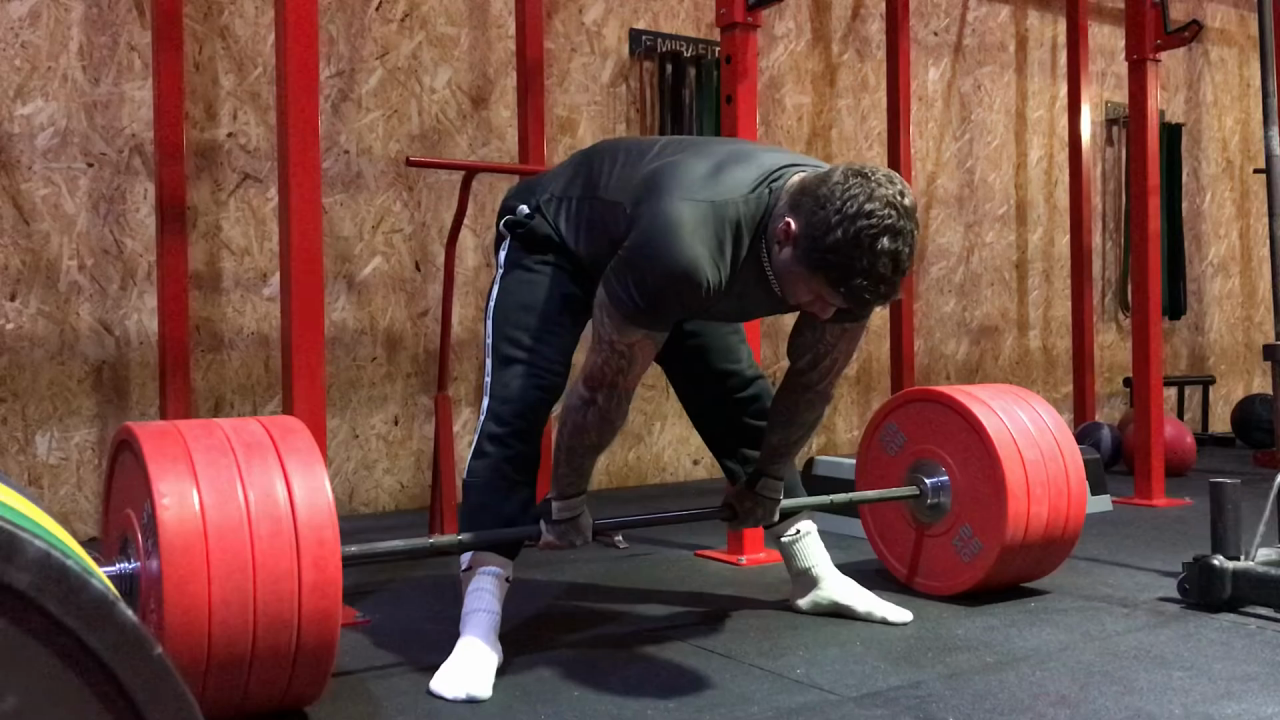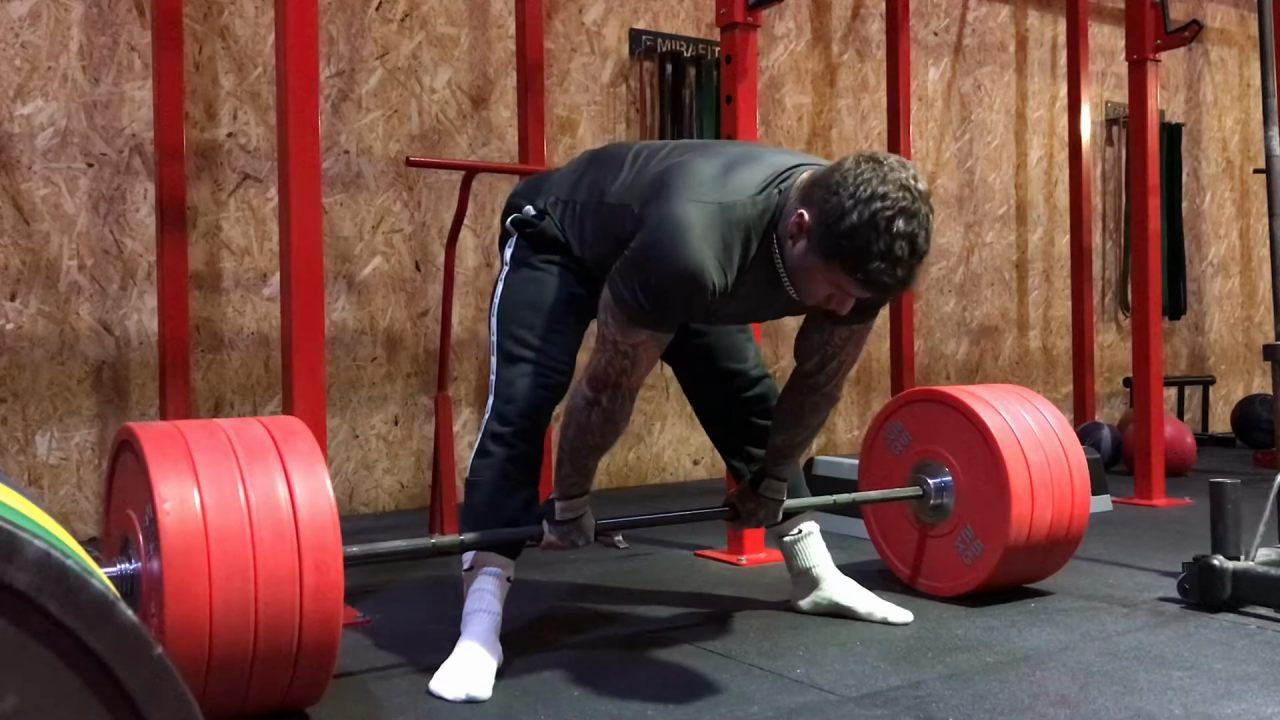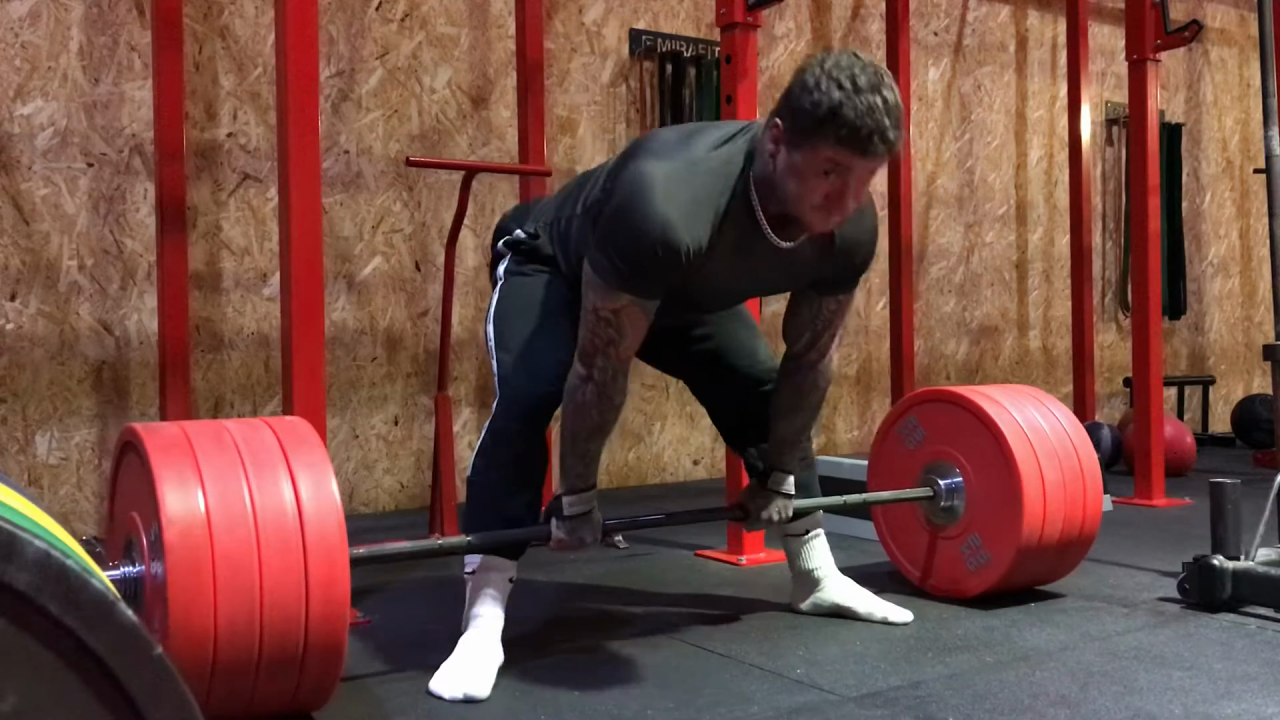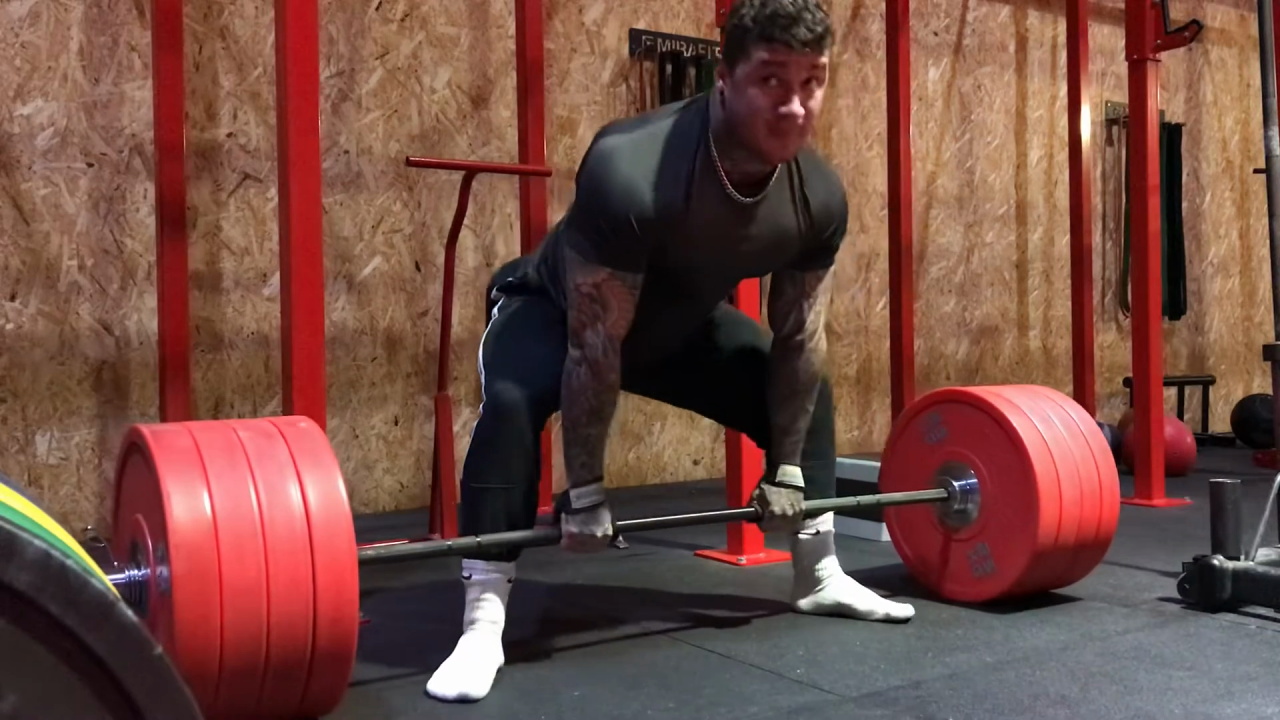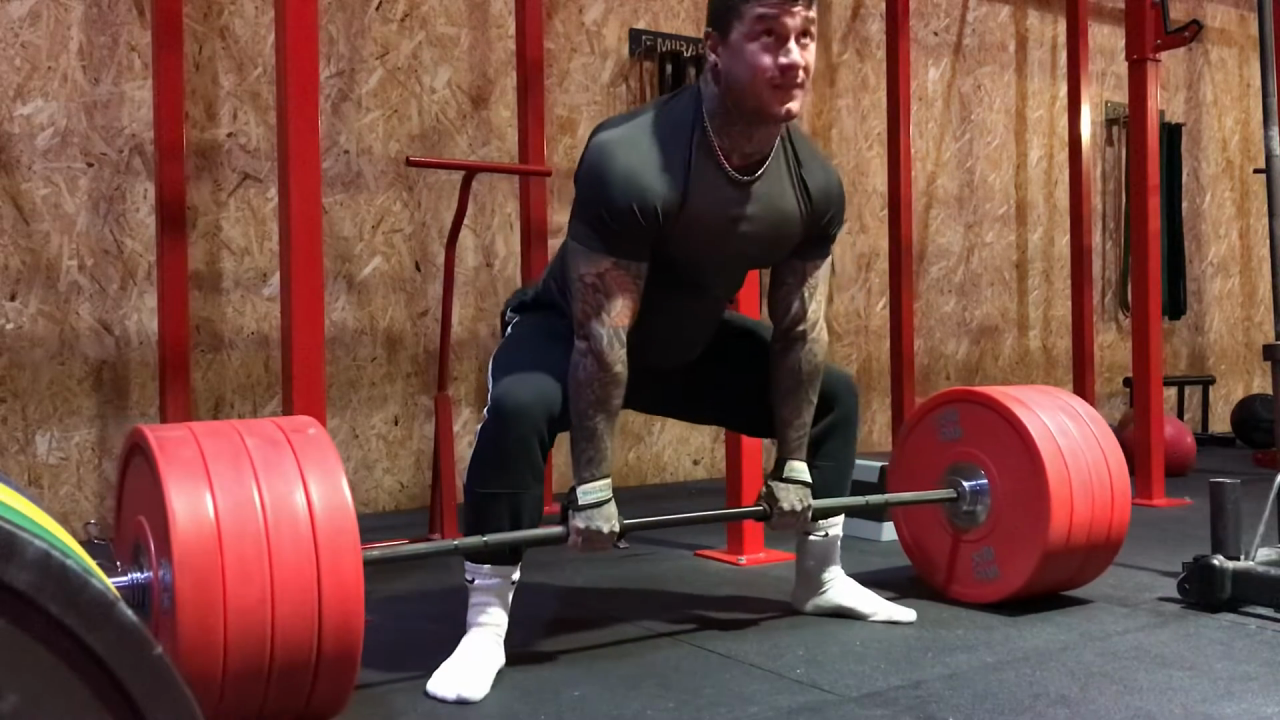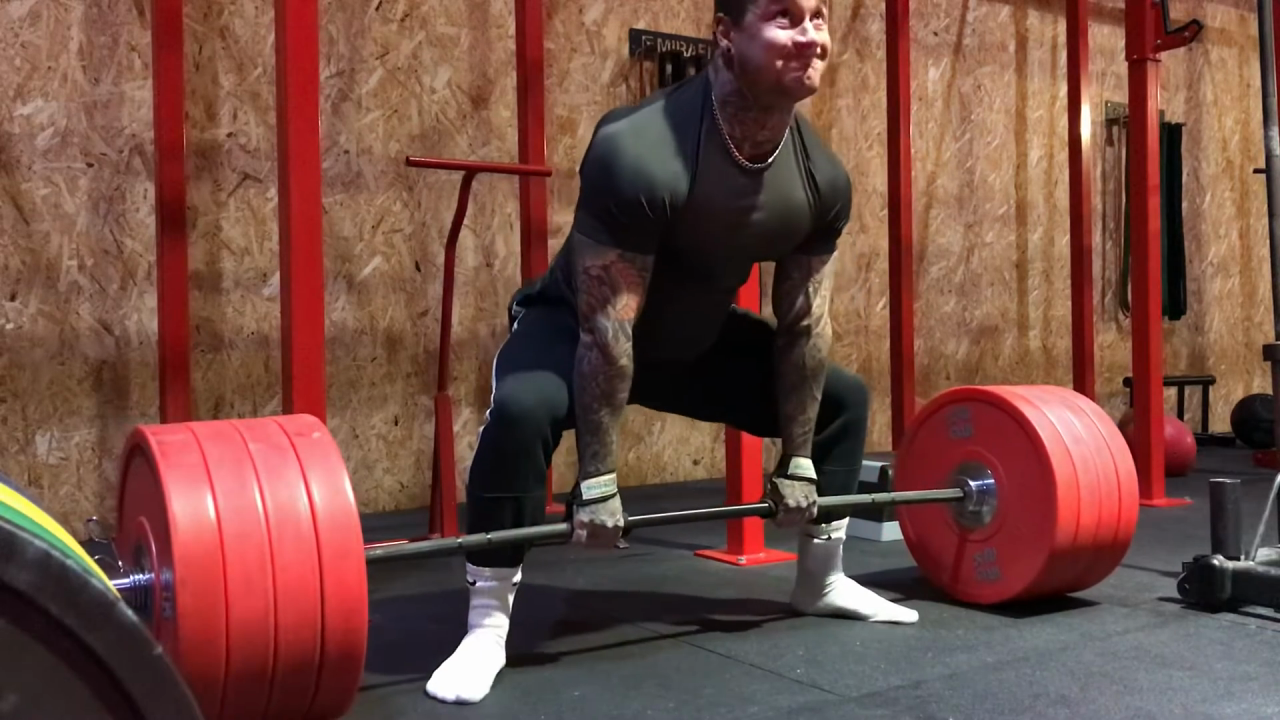
dt=0.5s
person 1, frame 1
left shoulder: (845, 242)
right shoulder: (683, 240)
left elbow: (813, 379)
right elbow: (606, 387)
left wrist: (768, 481)
right wrist: (567, 502)
left hip: (674, 267)
right hip: (554, 239)
left knee: (745, 398)
right knee: (519, 402)
left ankle: (814, 576)
right ankle: (480, 621)
person 1, frame 2
left shoulder: (861, 252)
right shoulder: (691, 243)
left elbow: (818, 381)
right elbow: (609, 388)
left wrist: (772, 481)
right wrist: (570, 503)
right hip: (557, 238)
left knee: (750, 397)
right knee: (523, 402)
left ankle: (815, 576)
right ankle: (480, 623)
person 1, frame 3
left shoulder: (851, 229)
right shoulder: (664, 202)
left elbow: (807, 359)
right elbow: (601, 367)
left wrist: (780, 474)
right wrist: (577, 499)
left hip: (684, 289)
right hip: (552, 266)
left knee: (765, 395)
right knee: (527, 400)
left ankle: (816, 576)
right ankle: (483, 618)
person 1, frame 4
left shoulder: (819, 196)
right shoulder: (630, 171)
left elbow: (798, 339)
right elbow: (595, 346)
left wrist: (786, 468)
right wrist: (583, 491)
left hip: (679, 323)
right hip: (554, 309)
left knee: (808, 393)
right knee: (514, 401)
left ankle: (818, 577)
right ankle: (483, 620)
person 1, frame 5
left shoulder: (815, 184)
right shoulder: (631, 161)
left elbow: (800, 331)
right elbow: (602, 336)
left wrist: (792, 465)
right wrist: (592, 488)
left hip: (691, 340)
right hip: (567, 329)
left knee: (832, 393)
right knee: (521, 407)
left ankle: (821, 579)
right ankle: (486, 622)
person 1, frame 6
left shoulder: (822, 178)
right shoulder: (639, 152)
left elbow: (803, 325)
right elbow: (606, 330)
left wrist: (797, 462)
right wrist: (597, 482)
left hip: (697, 336)
right hip: (575, 323)
left knee: (842, 397)
right knee: (523, 410)
left ankle: (822, 581)
right ankle: (487, 625)
